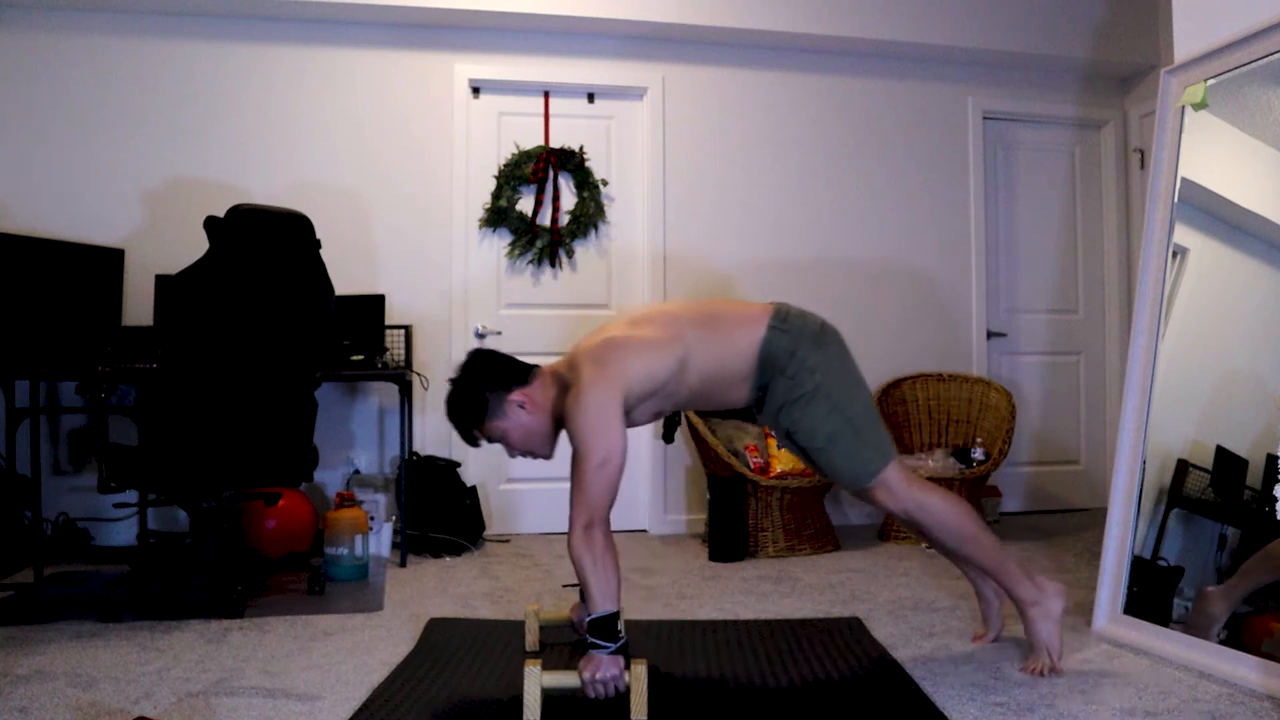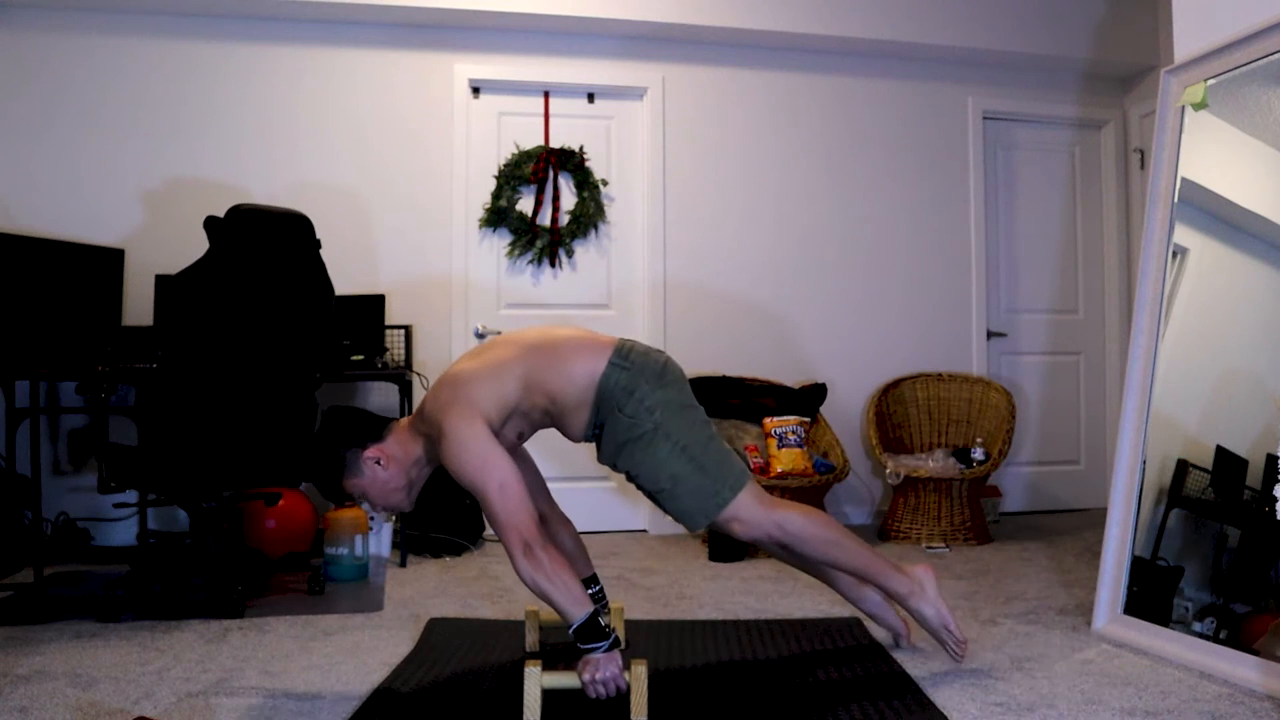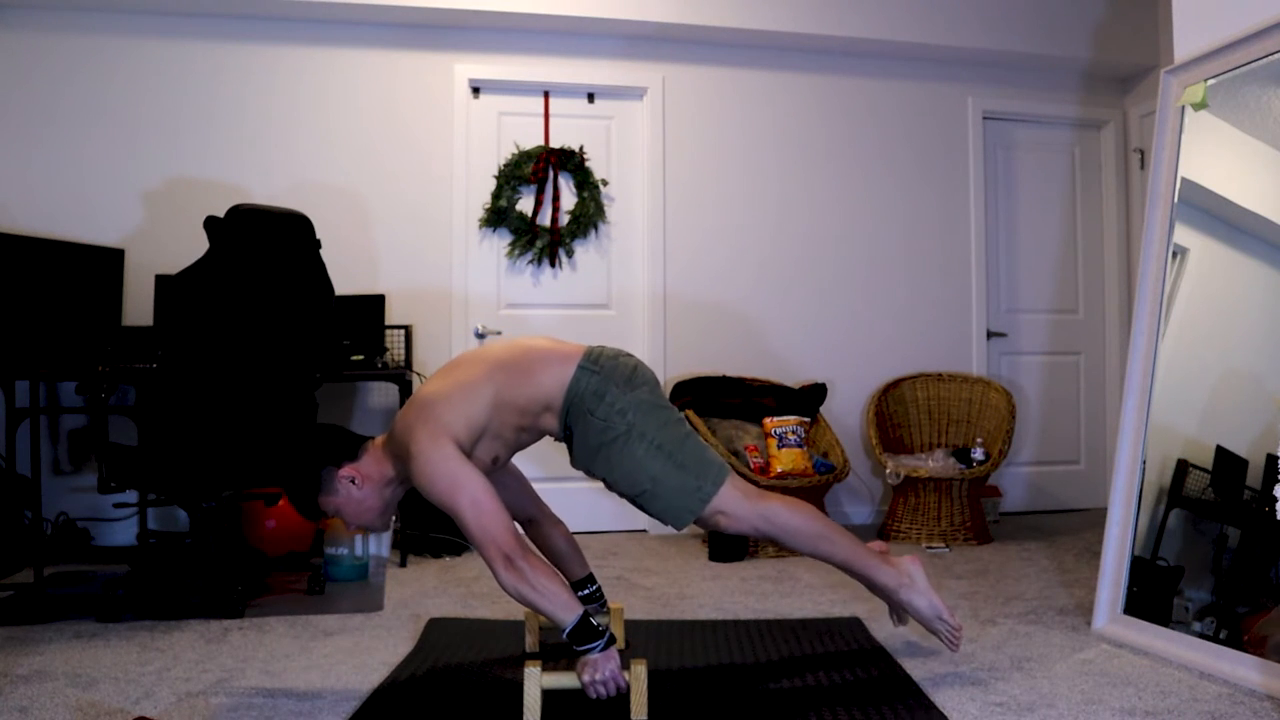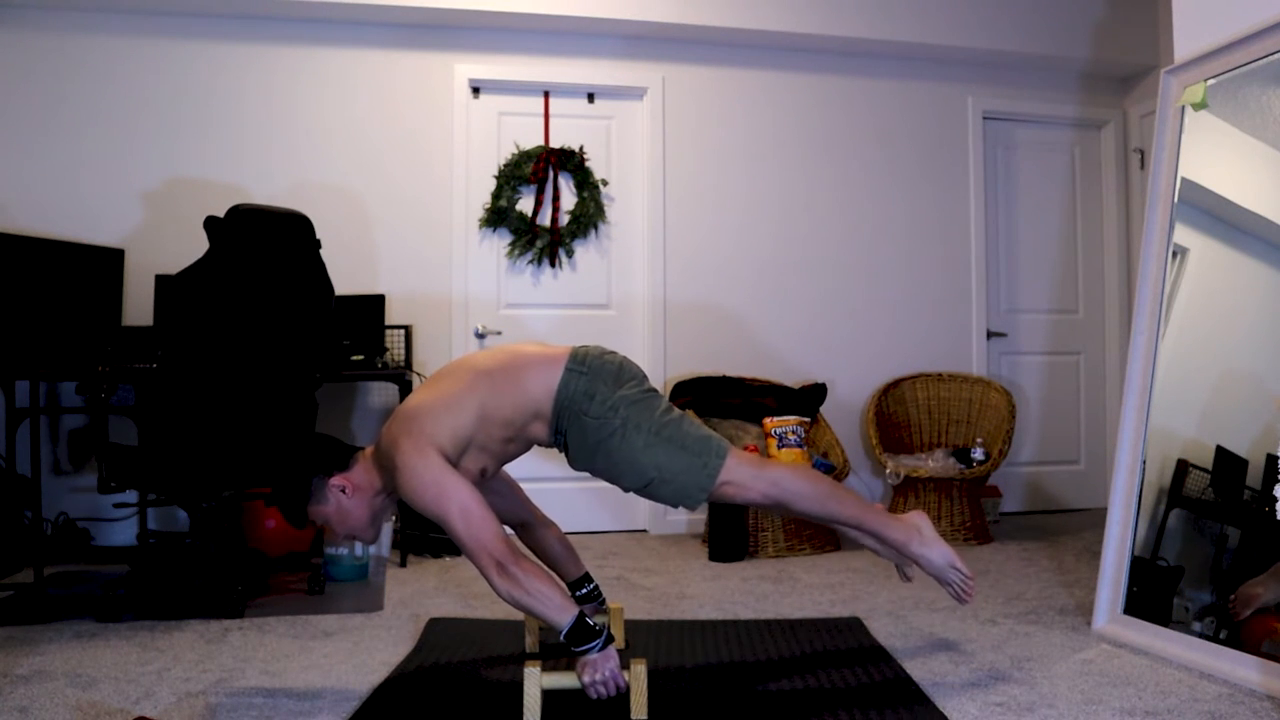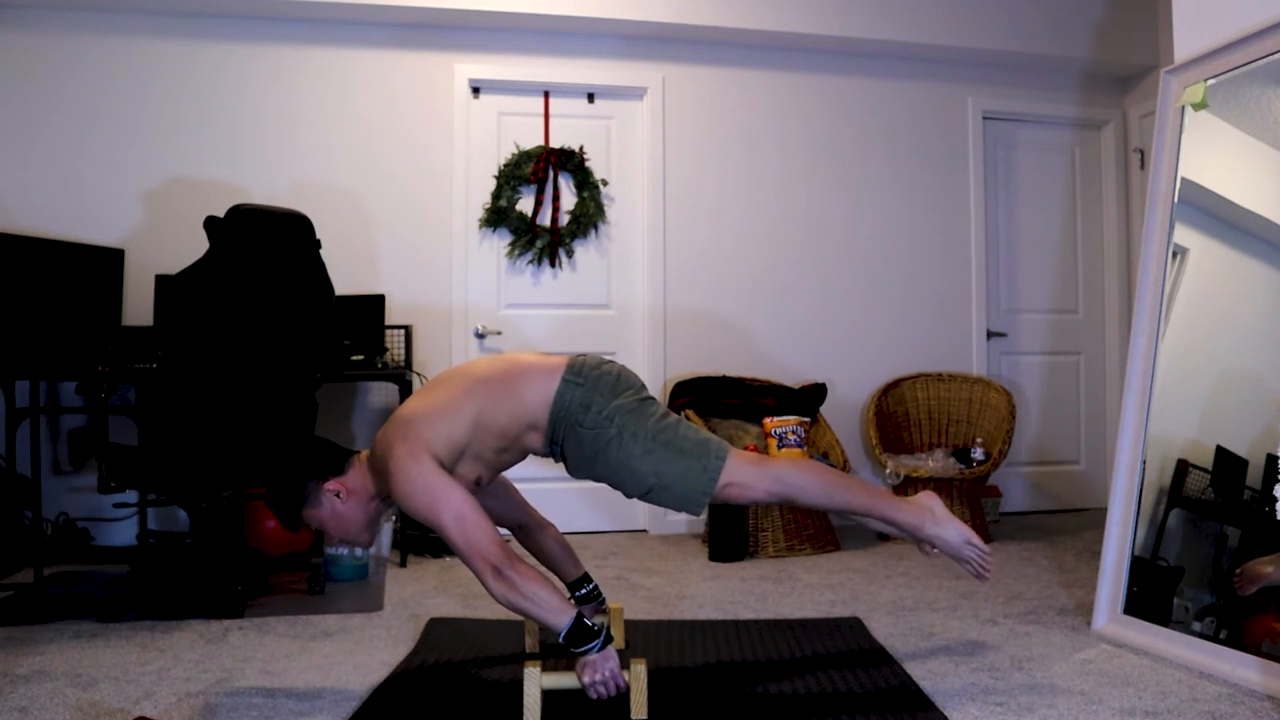
dt=1s
person 1, frame 1
left shoulder: (590, 393)
right shoulder: (575, 381)
left elbow: (590, 525)
right elbow: (588, 515)
left wrist: (607, 642)
right wrist: (594, 603)
left hip: (793, 358)
right hip: (782, 357)
left knee: (894, 491)
right knee: (879, 489)
left ankle: (1032, 593)
right ankle: (986, 582)
person 1, frame 2
left shoulder: (452, 433)
right shoulder: (461, 419)
left elbow: (527, 548)
right elbow: (545, 518)
left wrist: (594, 641)
right wrist: (594, 604)
left hip: (628, 397)
right hip: (627, 389)
left knee: (752, 517)
right knee: (743, 515)
left ankle: (904, 585)
right ankle: (866, 592)
person 1, frame 3
left shoulder: (422, 452)
right shoulder: (442, 438)
left elbow: (508, 558)
right elbow: (532, 517)
left wrist: (589, 641)
right wrist: (589, 603)
left hip: (599, 400)
right hip: (599, 392)
left knee: (734, 509)
right knee: (724, 507)
left ankle: (891, 574)
right ankle: (868, 560)
person 1, frame 4
left shoulder: (408, 463)
right shoulder: (430, 447)
left elbow: (501, 564)
right elbow: (524, 519)
left wrist: (587, 639)
right wrist: (586, 597)
left hip: (589, 401)
right hip: (586, 391)
left knee: (744, 480)
right knee: (740, 476)
left ankle: (900, 530)
right ankle: (874, 530)
person 1, frame 5
left shoulder: (401, 467)
right shoulder: (425, 451)
left elbow: (496, 566)
right elbow: (518, 520)
left wrist: (584, 640)
right wrist: (586, 597)
left hip: (585, 409)
right hip: (583, 400)
left knee: (747, 480)
right knee: (743, 473)
left ankle: (912, 514)
right ankle: (893, 513)
